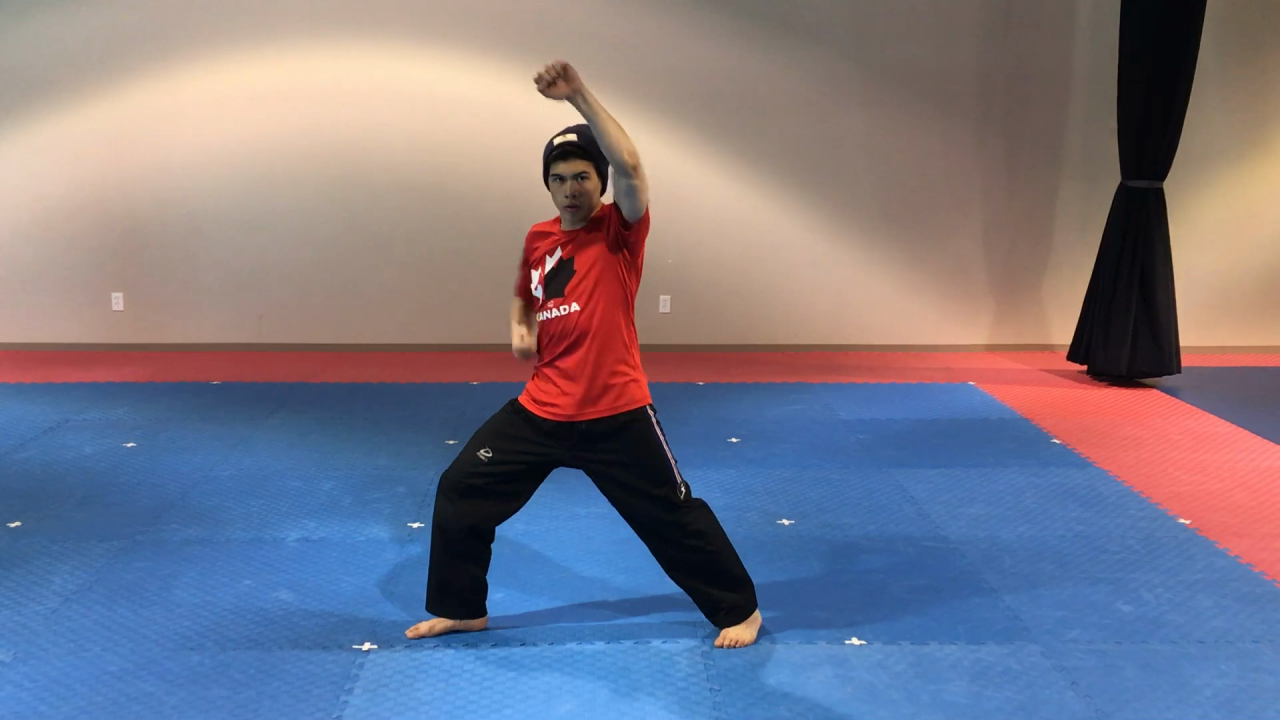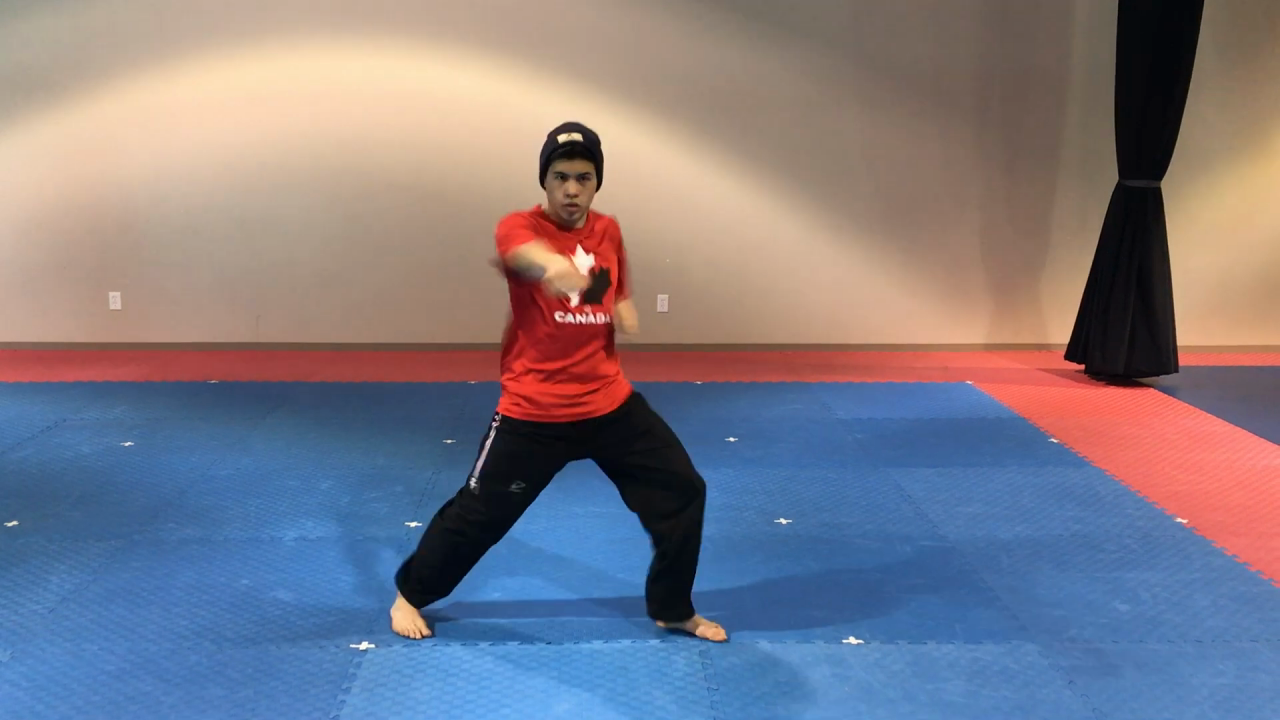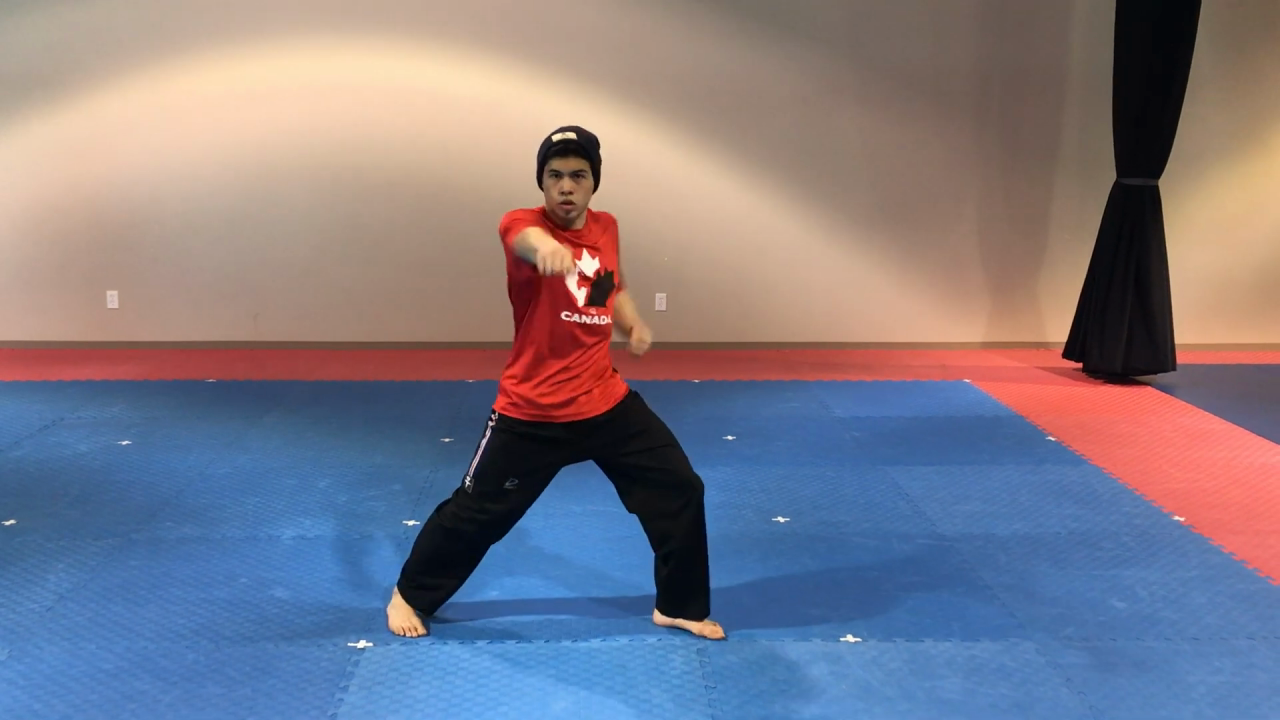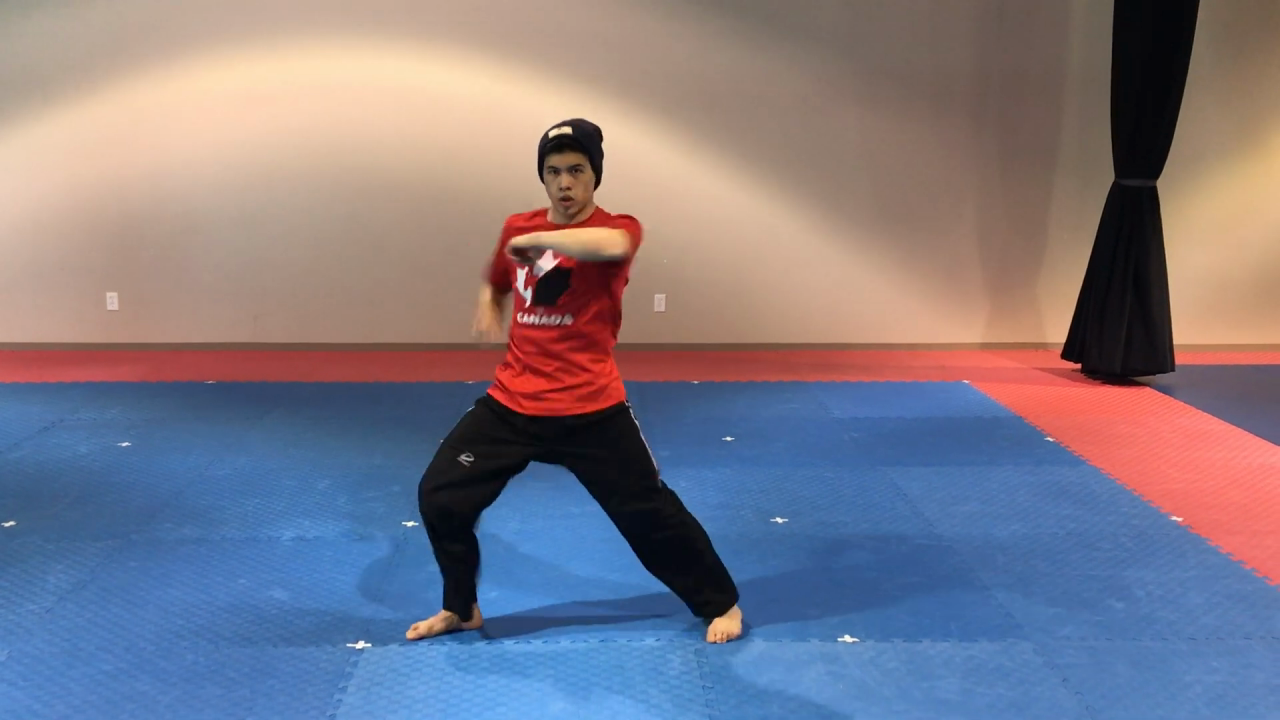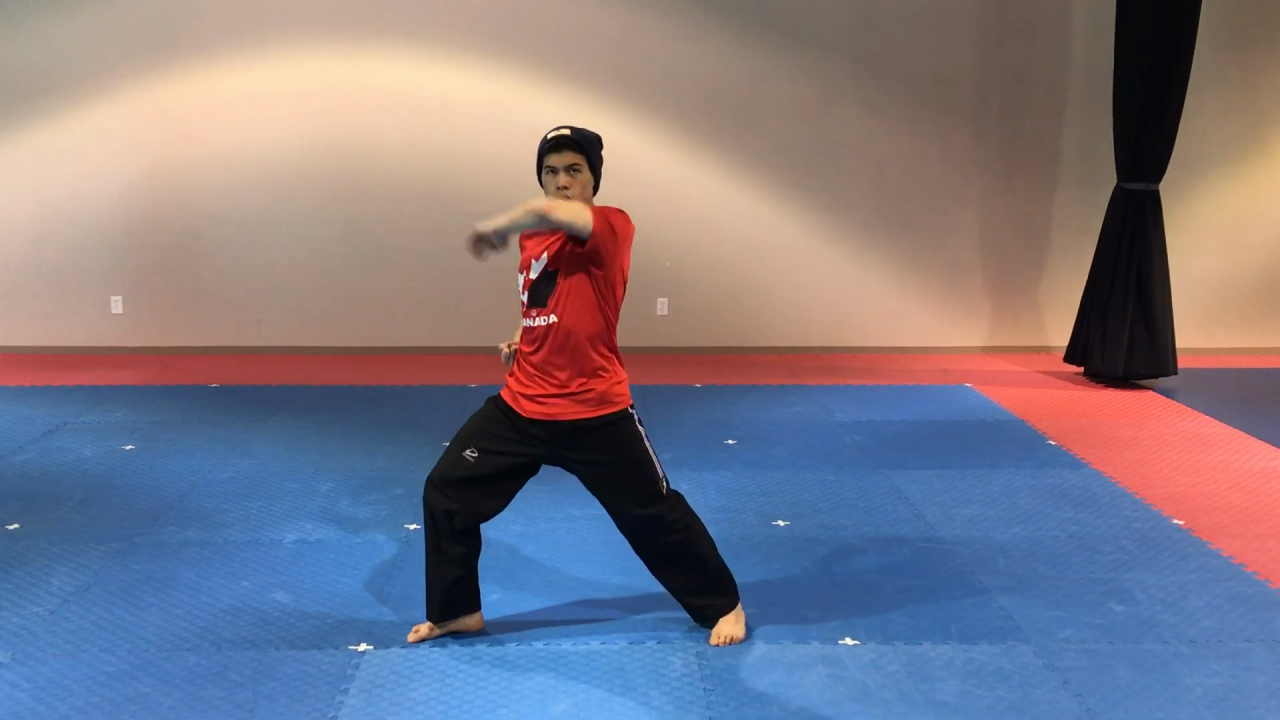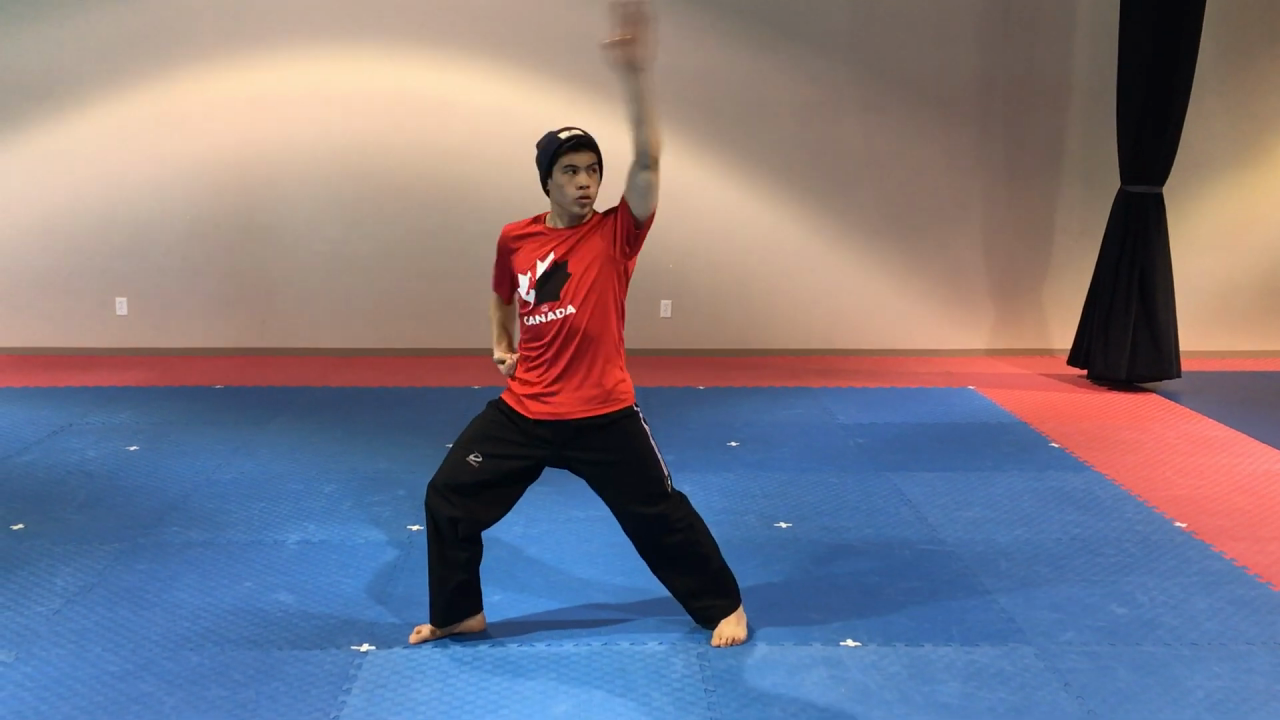
dt=0.3s
person 1, frame 1
left shoulder: (622, 227)
right shoulder: (539, 237)
left elbow: (630, 165)
left wrist: (579, 95)
right wrist: (520, 331)
left hip: (617, 415)
right hip: (538, 410)
left knee: (672, 517)
right knee: (460, 490)
left ankle: (740, 610)
right ankle: (459, 609)
person 1, frame 2
left shoulder: (605, 230)
right shoulder: (521, 226)
right elbow: (530, 256)
left wrist: (625, 317)
right wrist: (554, 266)
left hip: (610, 405)
right hip: (533, 412)
left knee: (683, 489)
right knee: (479, 512)
left ankle: (672, 608)
right ankle: (410, 594)
person 1, frame 3
left shoulder: (606, 228)
right shoulder: (522, 223)
right elbow: (536, 245)
left wrist: (632, 324)
right wrist: (551, 249)
left hip: (609, 404)
right hip: (531, 413)
left knee: (680, 489)
right knee: (476, 511)
left ankle: (681, 606)
right ankle: (410, 596)
person 1, frame 4
left shoulder: (618, 227)
right shoulder: (518, 226)
left elbow: (607, 246)
right elbow: (492, 283)
left wrist: (527, 242)
right wrist: (487, 312)
left hip: (593, 410)
right hip: (511, 404)
left knee: (649, 510)
right knee: (439, 493)
left ankle: (720, 603)
right ankle: (460, 608)
person 1, frame 5
left shoulder: (610, 230)
right shoulder: (531, 237)
left elbow: (554, 211)
left wrist: (494, 229)
right wrist: (518, 338)
left hip: (597, 415)
right hip: (520, 407)
left knee: (654, 514)
right knee: (445, 491)
left ankle: (723, 605)
right ankle: (457, 610)
person 1, frame 6
left shoulder: (617, 234)
right shoulder: (514, 240)
left elbow: (648, 157)
left wrist: (634, 72)
right wrist: (501, 346)
left hip: (603, 417)
right hip: (522, 413)
left knee: (661, 517)
right knee: (447, 497)
left ankle: (724, 606)
right ankle: (457, 613)
